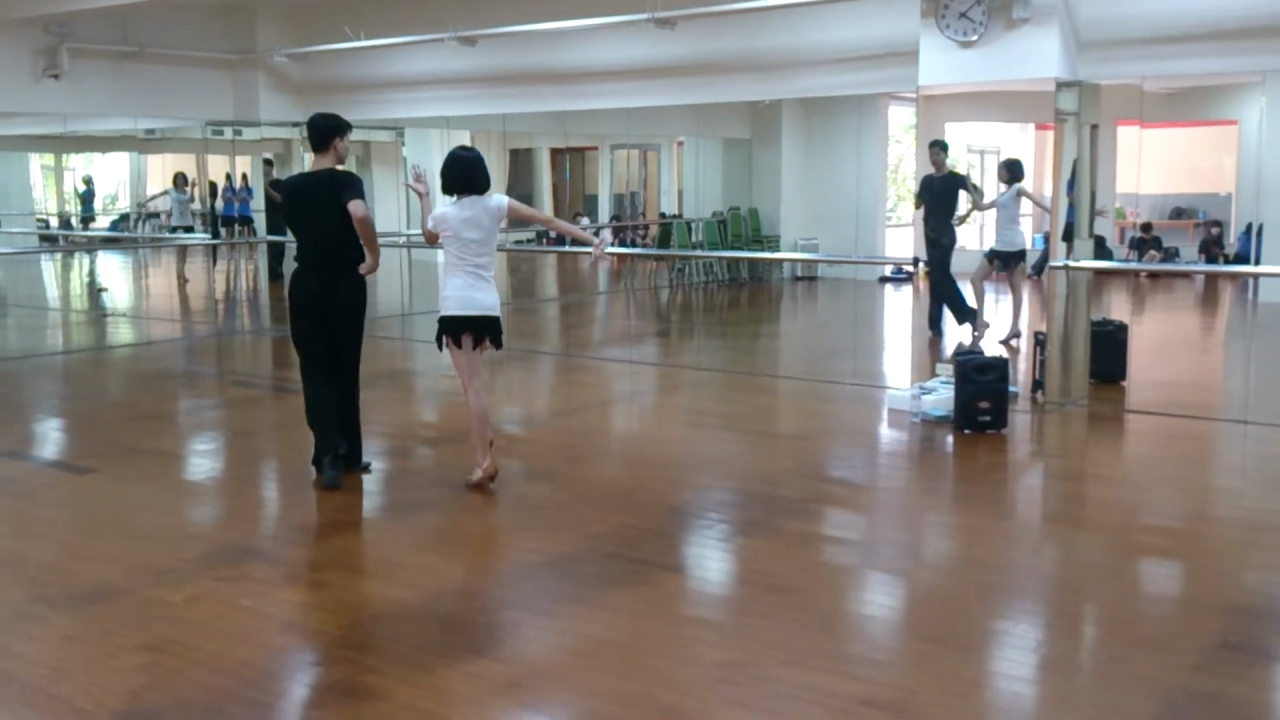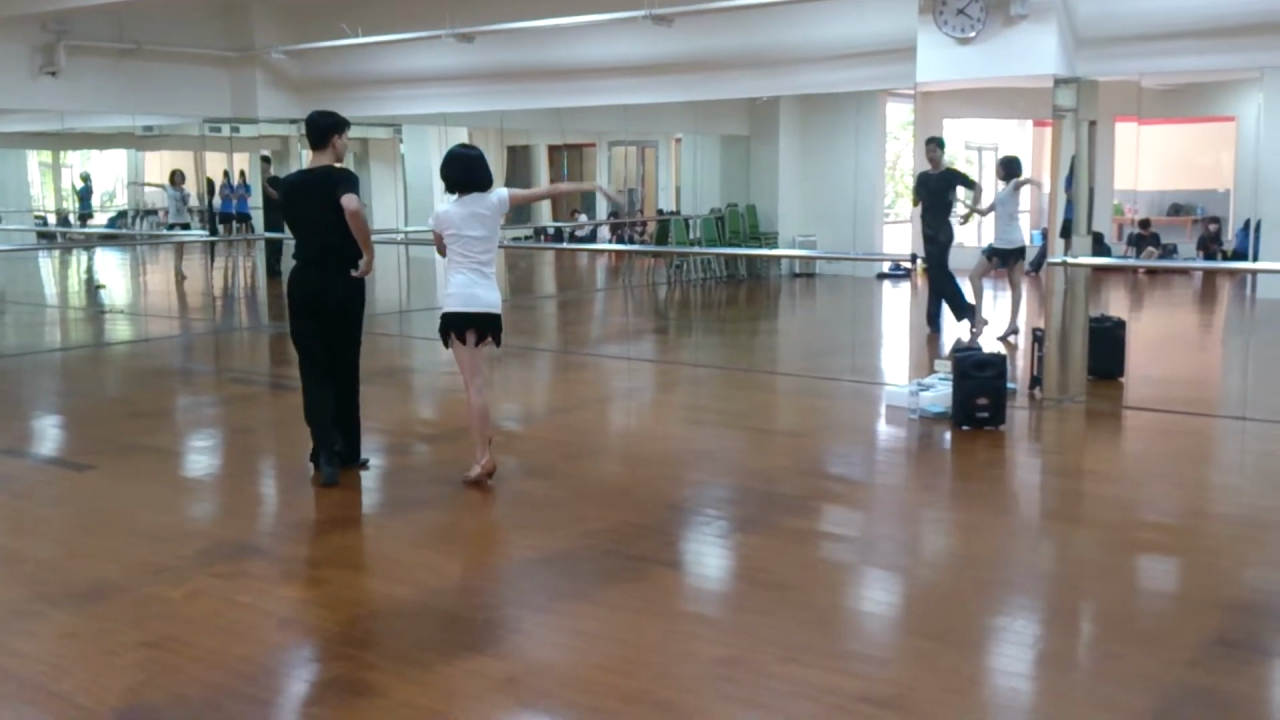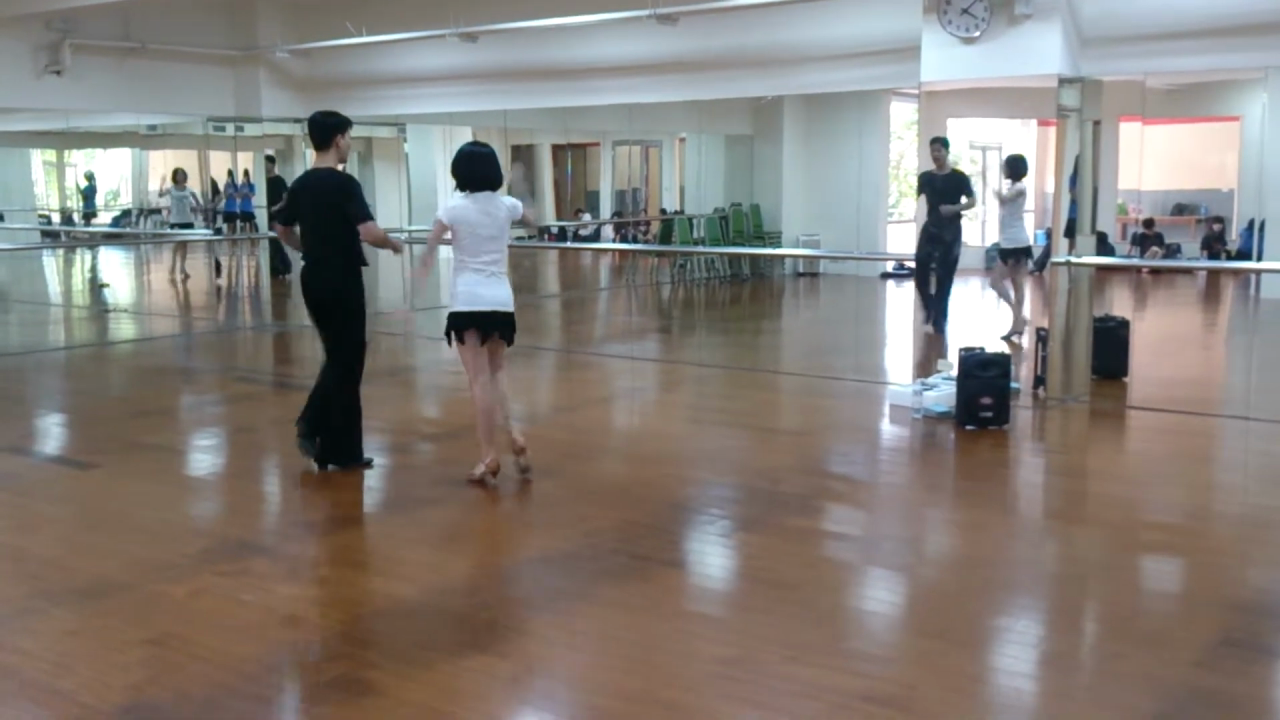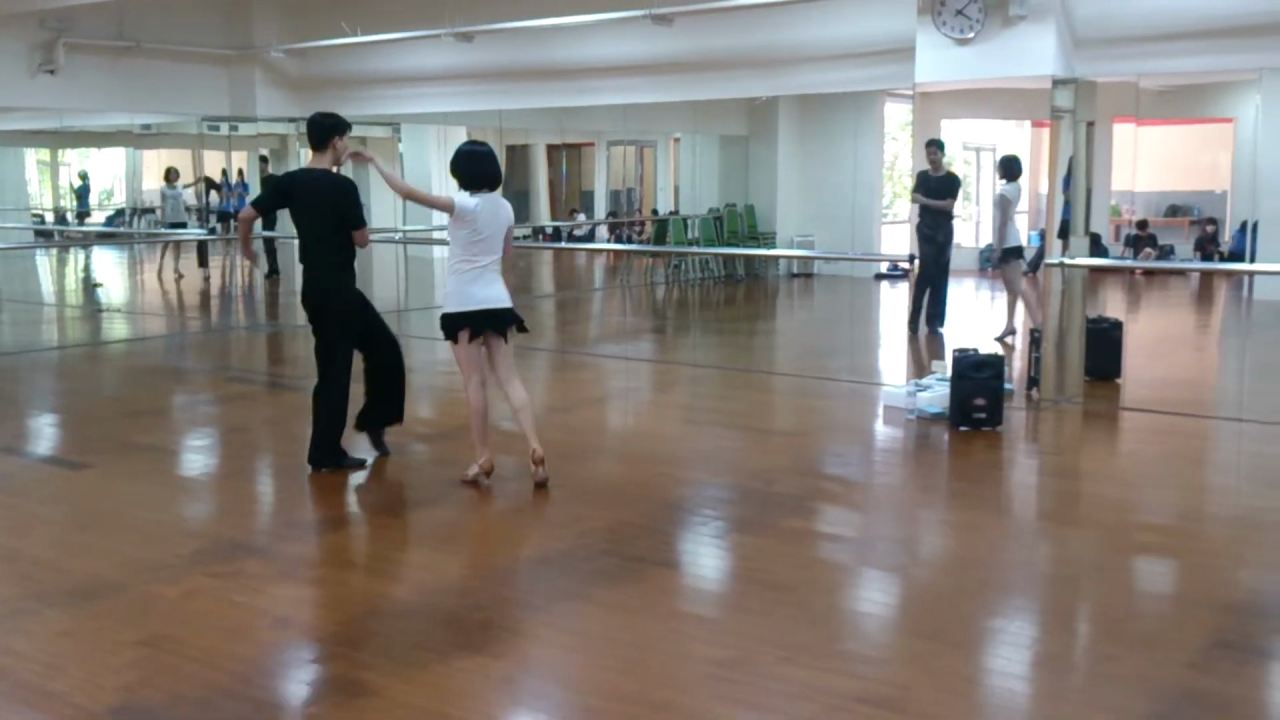
dt=0.3s
person 1, frame 1
left shoulder: (290, 187)
right shoulder: (346, 181)
right elbow: (360, 215)
right wrist: (374, 255)
left hip: (305, 285)
right hip: (344, 285)
left knee: (315, 371)
right knee: (344, 370)
left ankle: (329, 453)
right ankle: (344, 453)
person 1, frame 2
left shoulder: (288, 185)
right shoulder: (342, 178)
right elbow: (352, 208)
right wrist: (368, 254)
left hip: (303, 282)
right hip: (342, 282)
left knee: (314, 369)
right knee: (343, 368)
left ankle: (327, 451)
right ankle: (342, 451)
person 1, frame 3
left shoulder: (300, 185)
right shoulder: (344, 183)
left elbow: (283, 230)
right elbow: (368, 233)
right wrist: (393, 244)
left hip: (314, 279)
right hip: (340, 281)
left knee: (338, 358)
right knee: (344, 364)
left ankle: (313, 424)
right ankle: (338, 451)
person 1, frame 4
left shoulder: (290, 182)
right shoulder: (342, 186)
left elbow: (246, 215)
right elbow: (362, 240)
left wrist: (246, 247)
left hip: (322, 282)
right hip: (334, 285)
left knee: (384, 347)
right knee: (334, 367)
left ankle: (374, 421)
right ankle: (325, 454)
person 2, frame 1
left shoulder: (441, 214)
right shoulder: (495, 205)
left elbow: (429, 239)
right elbow: (547, 221)
left wrist: (424, 198)
right wrist: (588, 237)
left hip: (457, 306)
right hip: (487, 304)
left knee: (472, 385)
right knee: (473, 381)
left ankle: (484, 462)
right ankle: (483, 441)
person 2, frame 2
left shoulder: (443, 215)
right shoulder: (496, 200)
right elbow: (550, 191)
right wrist: (594, 186)
left hip: (459, 303)
right hip: (489, 302)
left knee: (474, 382)
right knee: (476, 378)
left ankle: (483, 459)
right ankle: (483, 447)
person 2, frame 3
left shoulder: (454, 208)
right shoulder: (507, 205)
left elbow: (428, 256)
right elbow: (532, 223)
left hip: (469, 303)
right hip: (502, 301)
left knee: (480, 381)
right knee: (496, 377)
left ankle: (489, 458)
right ankle: (515, 439)
person 2, frame 4
left shoulder: (463, 206)
right shoulder: (504, 207)
left elbow: (406, 191)
left wrist: (374, 159)
left hip: (464, 304)
right hip: (498, 302)
left knee: (474, 381)
right knee: (509, 378)
left ankle: (483, 459)
right ankle: (534, 447)
person 3, frame 1
left shoulder: (954, 178)
right shoulder: (926, 180)
left elbow: (978, 194)
right elbow: (917, 205)
right wrist: (916, 192)
left hip: (945, 232)
right hip: (930, 231)
left knee: (938, 277)
right knee: (942, 276)
left ankle: (935, 324)
right ankle: (968, 315)
person 3, frame 2
left shoulder: (952, 175)
right shoulder: (922, 177)
left elbow: (977, 187)
right elbow: (915, 202)
left wrist: (970, 212)
right wrist: (912, 190)
left hip: (942, 229)
right hip: (928, 228)
left knee: (936, 274)
right knee: (940, 273)
left ankle: (934, 320)
right ankle: (966, 311)
person 3, frame 3
left shoulder: (959, 177)
right shoulder: (925, 177)
left elbow: (972, 202)
left wrist: (953, 209)
left hip: (951, 229)
right hip: (931, 226)
left knee: (945, 274)
right knee: (921, 264)
left ankle: (938, 318)
right ankle: (930, 305)
person 3, frame 4
left shoulder: (952, 179)
right shoulder: (922, 176)
left elbow: (949, 205)
right elbow: (912, 197)
left wrist: (924, 201)
left hip: (943, 229)
right hip: (925, 227)
left knee: (939, 274)
right knee: (927, 267)
left ankle: (934, 319)
right ankle: (916, 313)
person 4, frame 1
left shoulder: (1016, 189)
right shoulder: (1002, 195)
left elbow: (1034, 199)
right elbow: (980, 206)
left wrist: (1050, 211)
left hip: (1010, 245)
right hip: (1003, 245)
left knee: (977, 278)
right knee: (1015, 287)
left ankle: (981, 320)
right ankle: (1014, 327)
person 4, frame 2
left shoulder: (1015, 185)
right shoulder: (1001, 193)
left elbow: (1024, 180)
right elbow: (984, 212)
left wrist: (1032, 181)
right wrist: (966, 204)
left hip: (1009, 243)
right hip: (1004, 243)
left knee: (975, 275)
right knee: (1015, 284)
left ankle: (979, 317)
right ankle: (1012, 324)
person 4, frame 3
left shoulder: (1019, 189)
right shoulder: (1015, 188)
left elbow: (1004, 200)
left wrist: (995, 189)
left hip: (1013, 243)
right hip: (1014, 242)
left knee: (996, 282)
right knee: (1017, 284)
left ankle: (1018, 318)
right ankle: (1017, 323)
person 4, frame 4
left shoulder: (1005, 192)
right shoulder: (1015, 186)
left elbow: (1003, 221)
left wrist: (998, 248)
left hip: (1006, 244)
right hip: (1011, 242)
left knee: (1015, 285)
right knee: (1011, 286)
left ankle: (1036, 321)
right ankle: (1010, 325)
